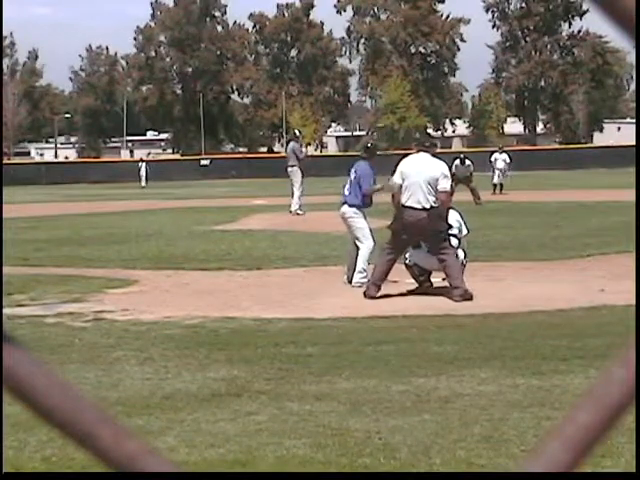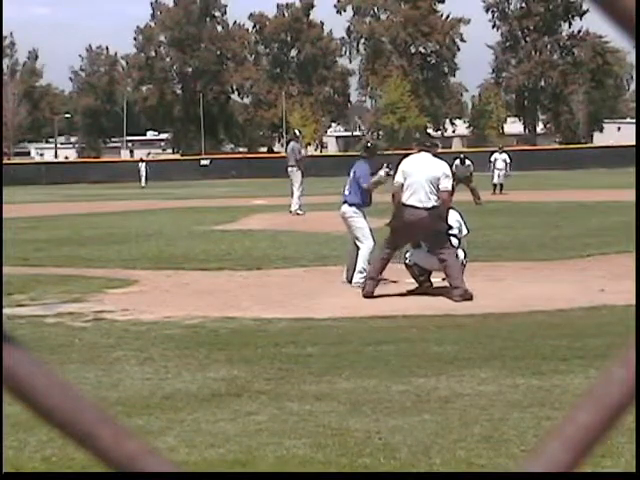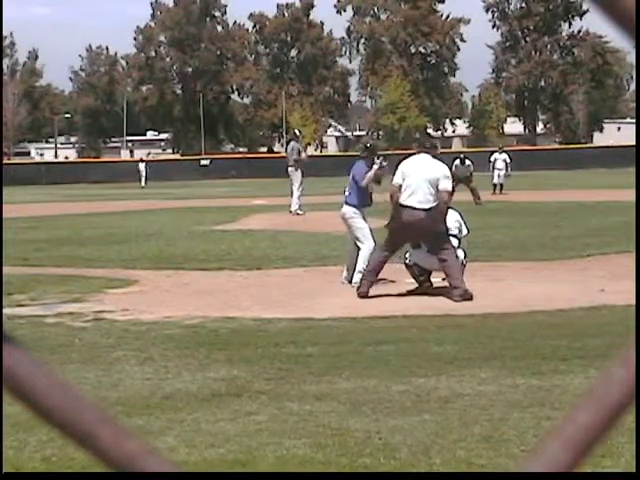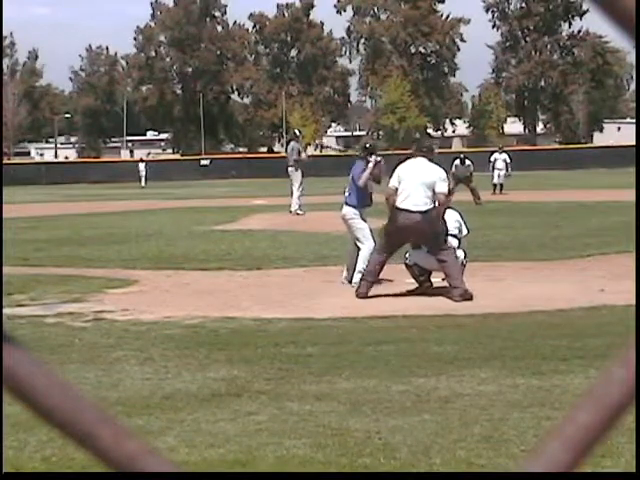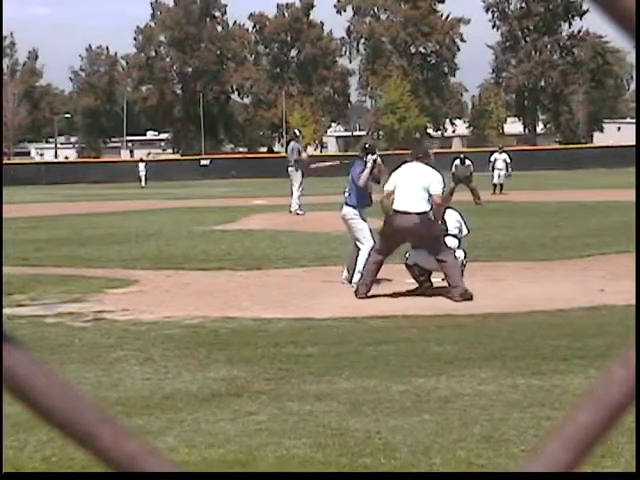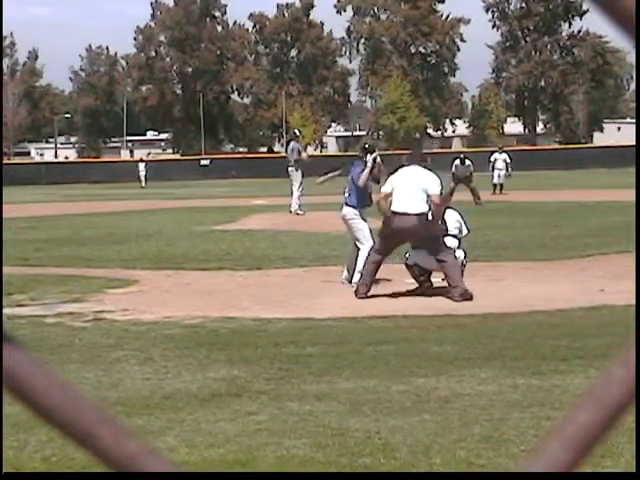
dt=0.1s
person 1, frame 1
left shoulder: (405, 162)
right shoulder: (440, 166)
left elbow: (395, 193)
right elbow: (443, 199)
left wrist: (399, 214)
right wrist: (442, 218)
left hip: (406, 214)
right hip: (429, 216)
left knee: (390, 251)
right knee: (446, 252)
left ankle: (372, 288)
right ankle: (459, 290)
person 1, frame 2
left shoulder: (407, 161)
right shoulder: (442, 166)
left elbow: (396, 192)
right elbow: (445, 198)
left wrist: (398, 213)
right wrist: (441, 218)
left hip: (406, 213)
right hip: (429, 215)
left knee: (387, 248)
right knee: (446, 252)
left ankle: (369, 285)
right ankle: (459, 290)
person 1, frame 3
left shoulder: (406, 163)
right shoulder: (441, 168)
left elbow: (394, 192)
right elbow: (445, 199)
left wrist: (397, 213)
right wrist: (440, 219)
left hip: (404, 214)
right hip: (428, 216)
left knee: (385, 250)
right knee: (446, 252)
left ankle: (365, 286)
right ankle: (458, 290)
person 1, frame 4
left shoulder: (403, 166)
right shoulder: (437, 171)
left elbow: (390, 194)
right elbow: (441, 200)
left wrist: (395, 216)
right wrist: (437, 221)
left hip: (401, 217)
right hip: (424, 219)
left knee: (381, 252)
right knee: (445, 253)
left ankle: (363, 288)
right ankle: (458, 290)
person 1, frame 5
left shoulder: (399, 171)
right shoulder: (433, 174)
left elbow: (385, 197)
right elbow: (438, 202)
left wrist: (391, 218)
right wrist: (436, 222)
left hip: (398, 219)
right hip: (421, 220)
left knee: (378, 252)
right knee: (445, 253)
left ankle: (362, 289)
right ankle: (458, 291)
person 1, frame 6
left shoulder: (397, 174)
right shoulder: (430, 176)
left elbow: (381, 199)
right elbow: (436, 202)
left wrist: (389, 220)
right wrist: (435, 223)
left hip: (396, 221)
right hip: (420, 222)
left knee: (377, 252)
right knee: (444, 253)
left ankle: (362, 288)
right ankle: (459, 291)
person 2, frame 1
left shoulder: (357, 165)
right shoulder: (366, 168)
right elbow: (368, 190)
left wrist: (379, 186)
right wrist: (383, 186)
left hip: (347, 208)
right hip: (354, 210)
left knee: (357, 243)
right knee: (367, 243)
left ankle: (350, 276)
right ankle: (359, 279)
person 2, frame 2
left shoulder: (361, 165)
right shoulder: (362, 167)
left elbow: (372, 184)
right elbow: (366, 185)
left wrist: (382, 174)
right wrist: (380, 175)
left hip: (350, 208)
right hip: (353, 210)
left knee: (359, 242)
right knee: (367, 243)
left ankle: (350, 275)
right ankle: (359, 279)
person 2, frame 3
left shoulder: (362, 165)
right shoulder: (361, 167)
left elbow: (376, 180)
right elbow: (363, 183)
left wrist: (379, 168)
right wrist: (375, 168)
left hip: (351, 209)
right hip: (354, 210)
left knee: (359, 243)
right knee: (367, 244)
left ankle: (349, 276)
right ankle: (358, 279)
person 2, frame 4
left shoulder: (364, 165)
right shoulder: (360, 166)
left elbow: (377, 179)
right elbow: (361, 183)
left wrist: (379, 165)
right wrist: (371, 166)
left hip: (353, 210)
right hip: (354, 211)
left knee: (358, 243)
right knee: (368, 244)
left ankle: (348, 276)
right ankle: (358, 279)
person 2, frame 5
left shoulder: (363, 166)
right shoulder: (359, 166)
left elbow: (377, 179)
right elbow: (361, 183)
left wrist: (378, 165)
right wrist: (369, 165)
left hip: (352, 210)
right hip: (354, 211)
left knee: (359, 243)
right knee: (367, 244)
left ankle: (348, 276)
right ankle: (358, 279)
person 2, frame 6
left shoulder: (363, 166)
right shoulder: (359, 167)
left elbow: (376, 179)
right elbow: (361, 183)
left wrist: (377, 165)
right wrist: (369, 165)
left hip: (356, 211)
right hip: (354, 212)
left knee: (360, 243)
right knee: (367, 244)
left ankle: (349, 275)
right ankle: (357, 279)
